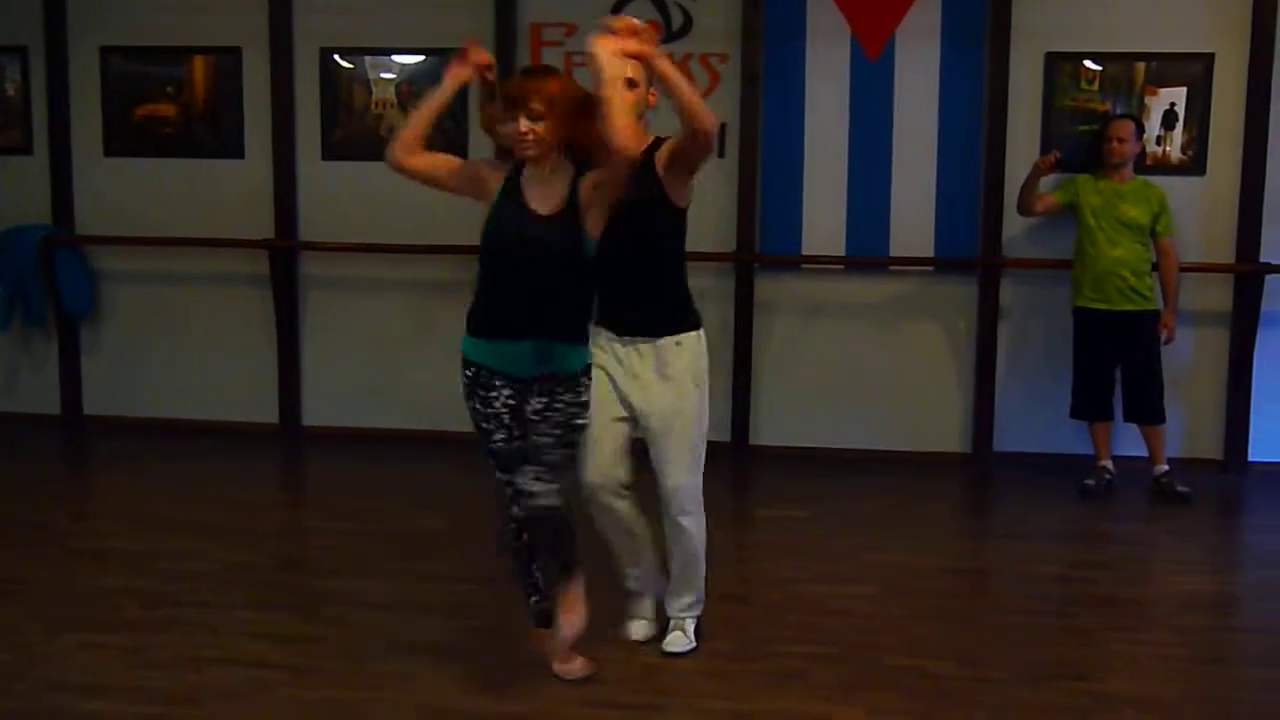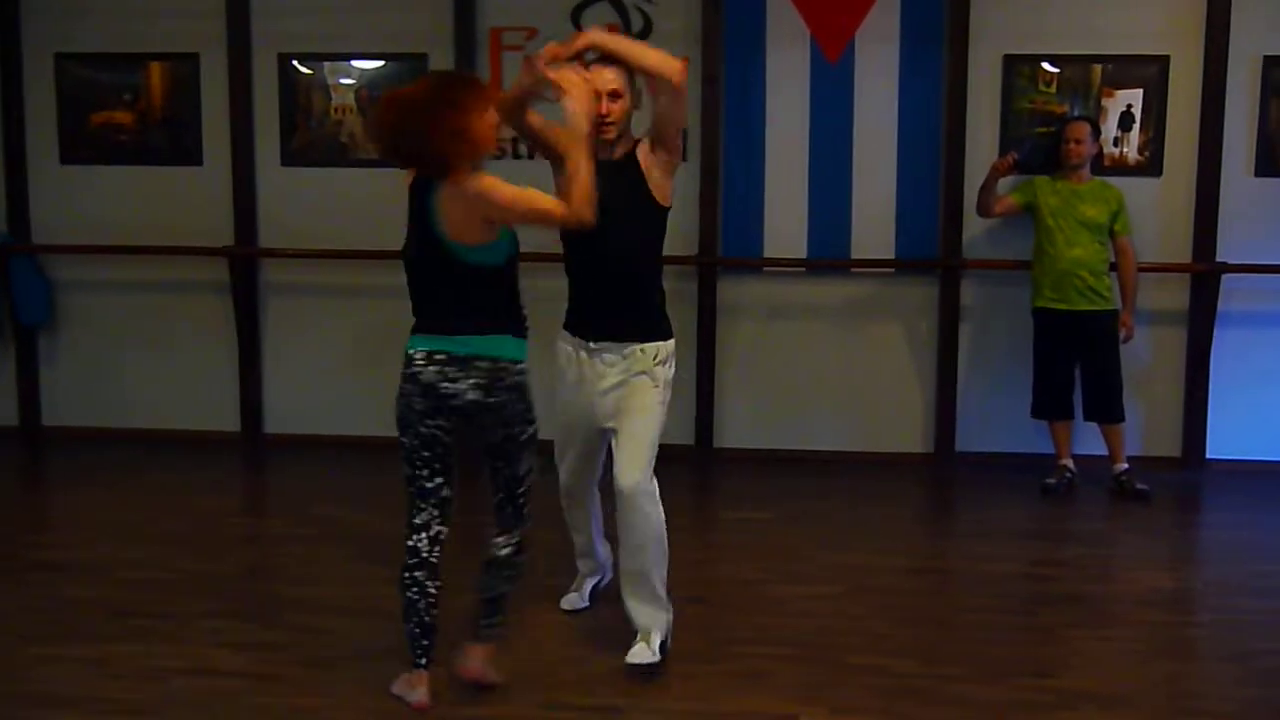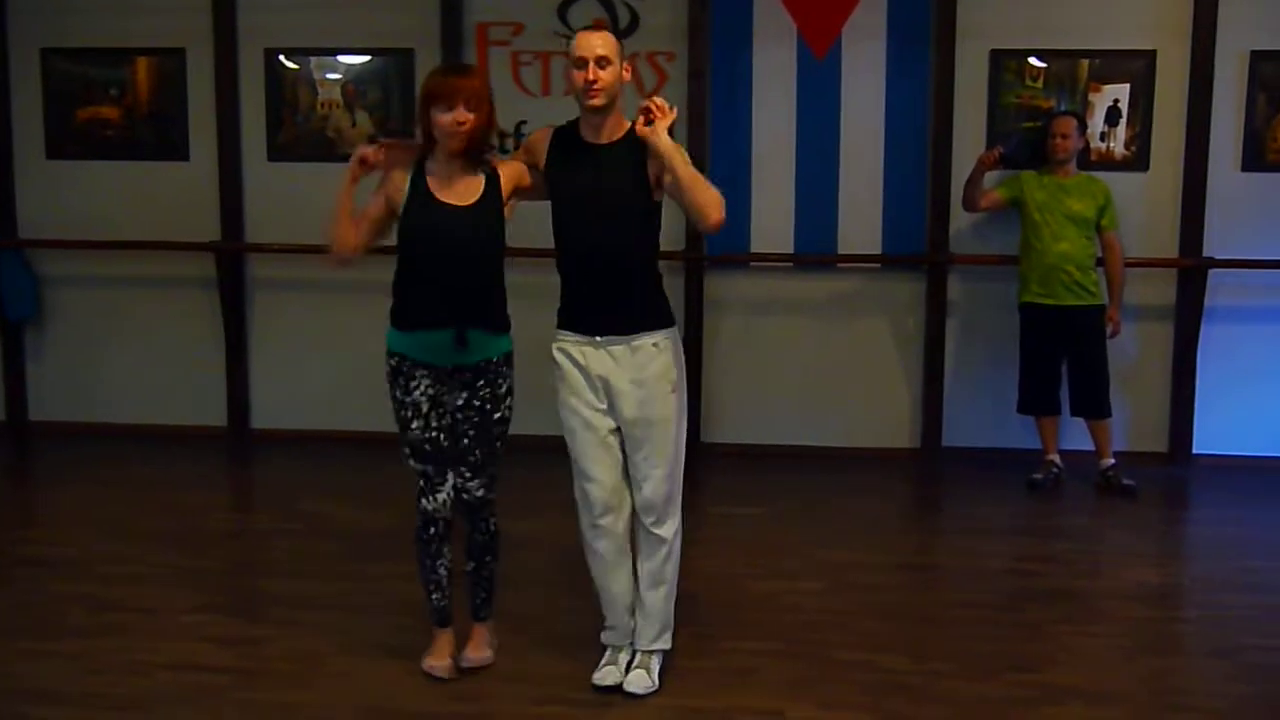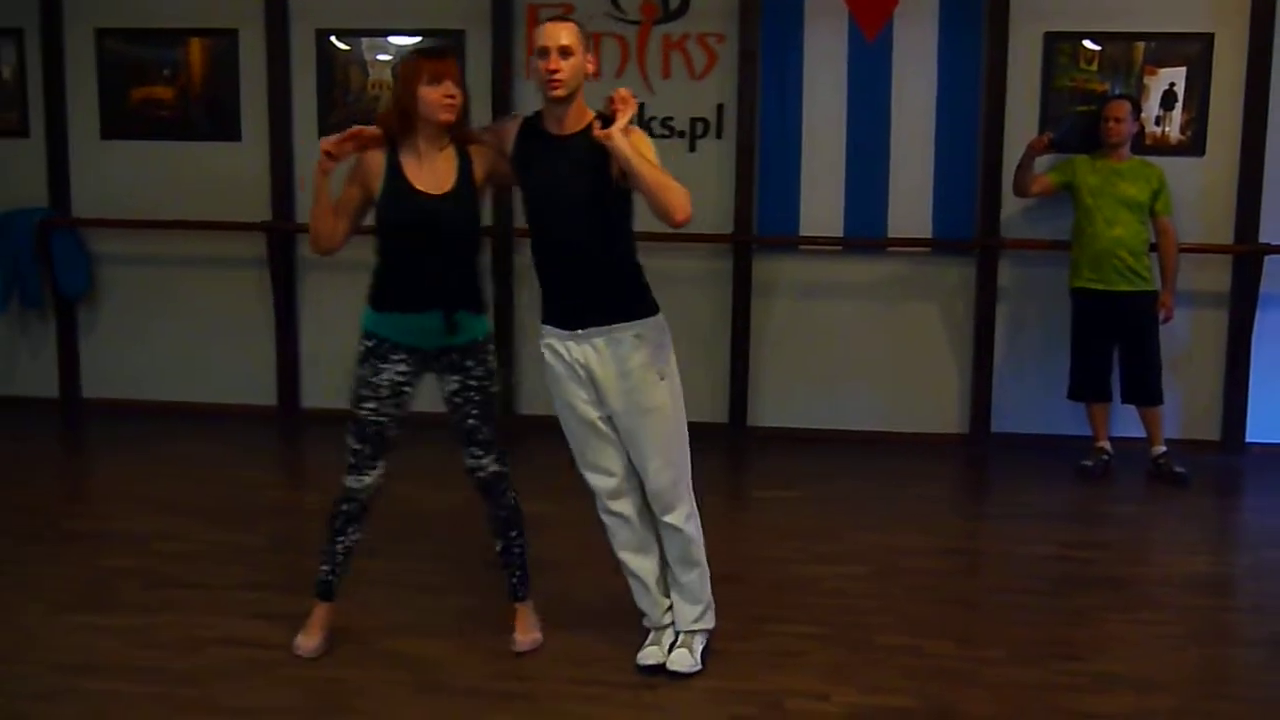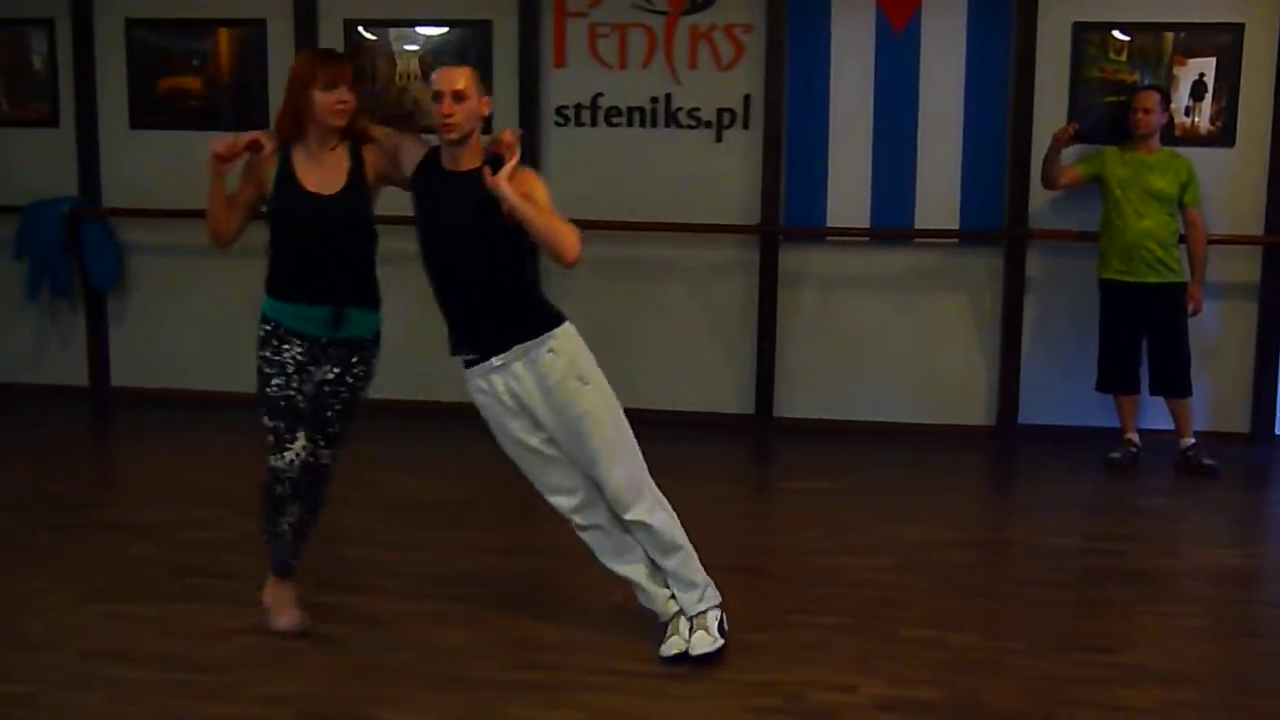
dt=0.5s
person 1, frame 1
left shoulder: (670, 159)
left elbow: (703, 129)
left wrist: (653, 57)
left hip: (672, 346)
right hip: (607, 344)
left knee: (679, 491)
right knee: (601, 480)
left ankle: (685, 609)
right ankle: (642, 590)
person 1, frame 2
left shoulder: (653, 157)
right shoulder: (565, 152)
left elbow: (674, 74)
right elbow: (503, 110)
left wrist: (598, 40)
left hip: (642, 352)
right hip: (578, 350)
left knee: (634, 481)
right knee: (576, 478)
left ankle: (652, 621)
right ankle: (594, 565)
person 1, frame 3
left shoulder: (651, 150)
right shoulder: (544, 146)
left elbow: (711, 218)
left wrist: (663, 145)
left hip: (648, 345)
right hip: (576, 347)
left knee: (656, 502)
right knee: (599, 500)
left ankle: (652, 642)
right ankle: (618, 635)
person 1, frame 4
left shoulder: (618, 139)
right shoulder: (515, 136)
left elbow: (678, 213)
left wrist: (617, 144)
left hip: (631, 333)
right hip: (561, 341)
left knee: (666, 487)
right knee: (610, 489)
left ankle: (696, 620)
right ankle: (663, 618)
person 1, frame 5
left shoulder: (516, 178)
right shoulder: (417, 164)
left elbow: (568, 251)
right elbow: (371, 133)
left wrist: (505, 192)
left hip: (547, 349)
right hip: (486, 370)
left knee: (626, 485)
right knee: (574, 500)
left ankle: (701, 602)
right ankle: (670, 608)
person 2, frame 1
left shoulder: (593, 188)
right shoulder: (493, 180)
left elbow: (622, 144)
right elbow: (402, 154)
left wrist: (606, 67)
right wrist: (455, 80)
left hip: (561, 375)
right hip: (492, 372)
left knee: (540, 500)
right knee: (527, 505)
left ankle: (568, 580)
right ankle: (549, 625)
person 2, frame 2
left shoulder: (423, 186)
right shoulder: (473, 190)
right elbow: (579, 213)
right wrist: (577, 119)
left hip: (423, 373)
right hip: (492, 376)
left knee: (424, 522)
right knee: (515, 511)
left ankle: (417, 672)
right ankle: (479, 647)
person 2, frame 3
left shoulder: (505, 178)
right shoulder: (402, 181)
right elbow: (344, 250)
right wrist: (354, 177)
left hip: (485, 361)
right hip: (417, 360)
left knee: (477, 498)
right knee: (435, 499)
left ankle: (481, 623)
right ankle: (441, 630)
person 2, frame 4
left shoulder: (477, 162)
right shoulder: (375, 162)
right elbow: (324, 241)
right wrist: (323, 170)
left hip: (463, 340)
right hip: (389, 339)
left knee: (490, 474)
right knee: (360, 477)
left ankle: (522, 602)
right ankle: (323, 606)
person 2, frame 5
left shoulder: (371, 159)
right shoulder: (269, 158)
right elbow: (225, 236)
right wrist: (217, 171)
left hip: (355, 333)
right hip: (288, 329)
left knee: (320, 460)
right knee: (288, 458)
left ankle: (283, 572)
right ankle: (280, 580)
person 3, frame 1
left shoulder: (1153, 196)
right shoulder: (1080, 187)
left elbow: (1167, 255)
right elbow: (1028, 208)
left wrist: (1170, 310)
right wrist: (1035, 175)
left hip: (1140, 310)
right hip: (1091, 309)
left knee: (1147, 394)
right knee: (1094, 392)
left ankle: (1161, 471)
right ankle: (1104, 467)
person 3, frame 2
left shoulder: (1110, 196)
right shoulder: (1038, 188)
left elbow: (1125, 255)
right elbow: (987, 210)
left wrist: (1128, 309)
right wrist: (993, 177)
left hip: (1098, 309)
right hip: (1051, 309)
left knee: (1106, 392)
right knee: (1054, 391)
left ankle: (1120, 469)
right ankle: (1065, 466)
person 3, frame 3
left shoulder: (1097, 190)
right shoulder: (1025, 183)
left elbow: (1112, 249)
right elbow: (973, 204)
left wrist: (1115, 304)
right wrist: (979, 171)
left hip: (1086, 305)
right hip: (1037, 304)
left knee: (1093, 388)
right knee: (1041, 387)
left ankle: (1107, 465)
right ankle: (1052, 461)
person 3, frame 4
left shoulder: (1151, 174)
right shoulder: (1078, 168)
left elbow: (1166, 234)
right elbow: (1024, 189)
left wrist: (1169, 289)
right wrist: (1029, 156)
left hip: (1138, 291)
right hip: (1089, 289)
left knee: (1145, 375)
right knee: (1092, 373)
left ankle: (1159, 453)
right ankle: (1101, 449)
person 3, frame 5
left shoulder: (1180, 166)
right shoulder: (1106, 159)
left elbow: (1195, 226)
right elbow: (1053, 181)
left wrist: (1197, 282)
right wrist: (1055, 148)
left hip: (1167, 282)
right hip: (1118, 281)
left knee: (1174, 367)
right knee: (1121, 365)
left ankle: (1187, 445)
right ankle: (1130, 441)
